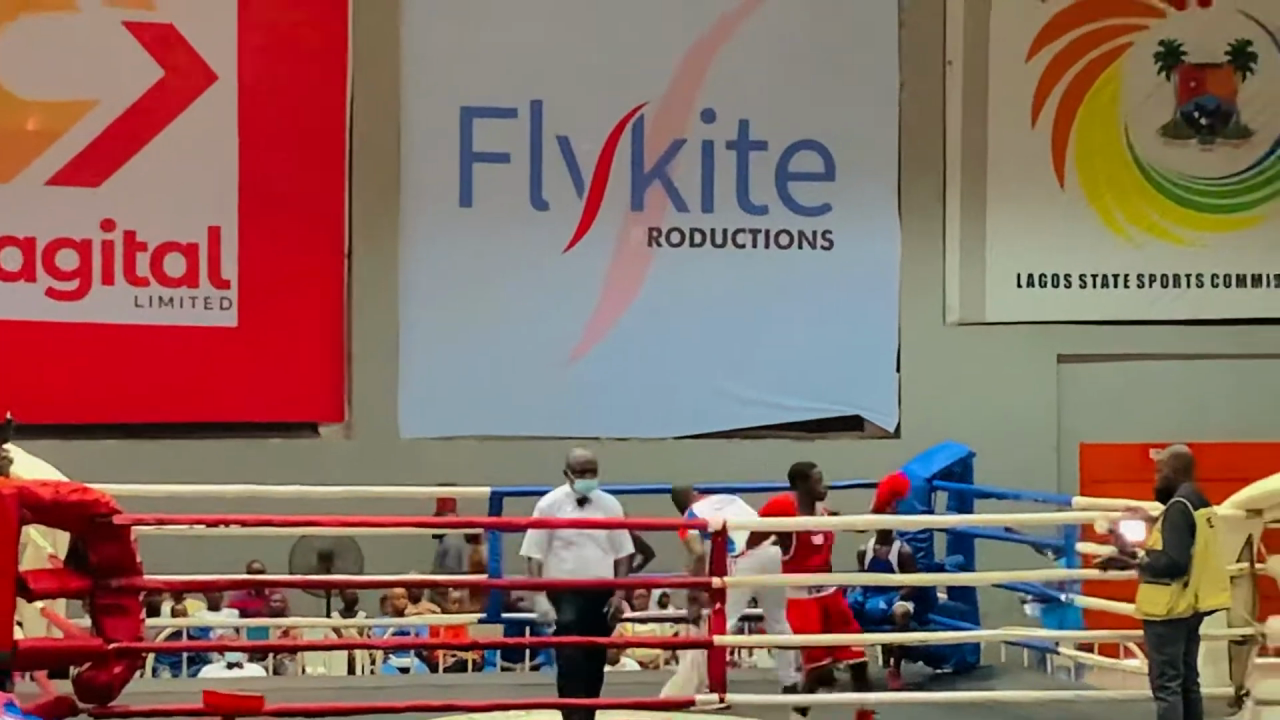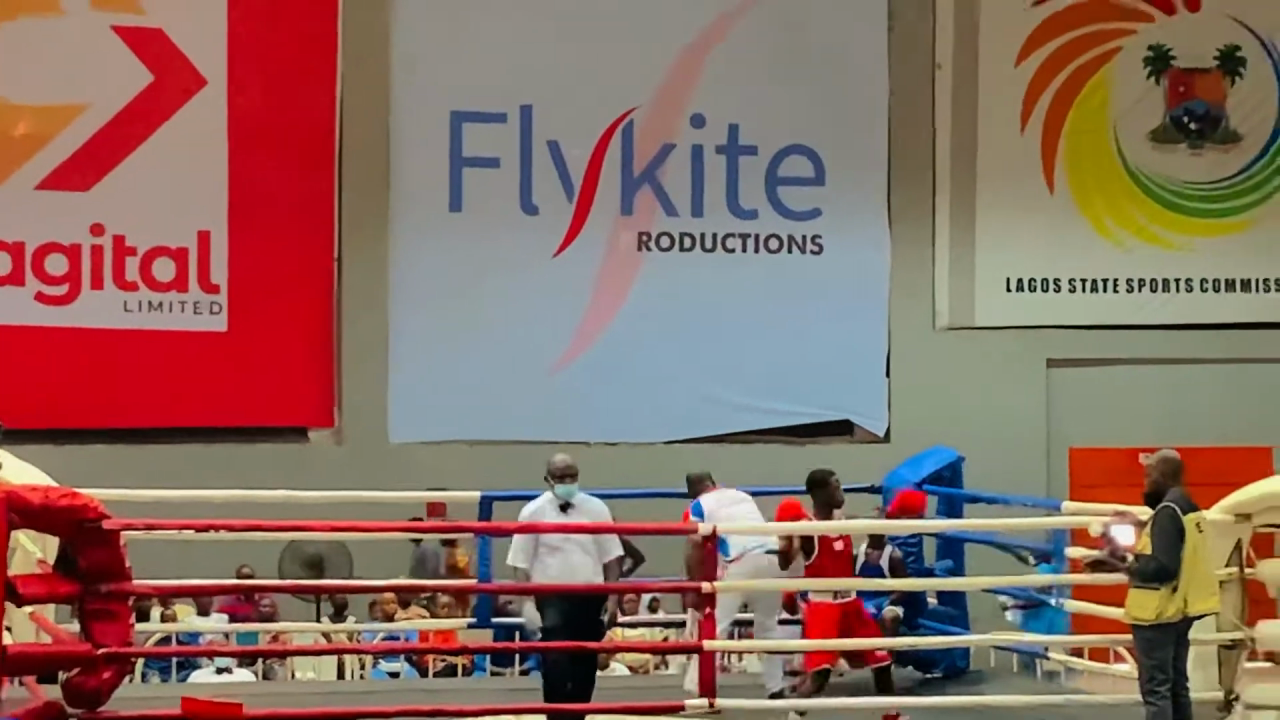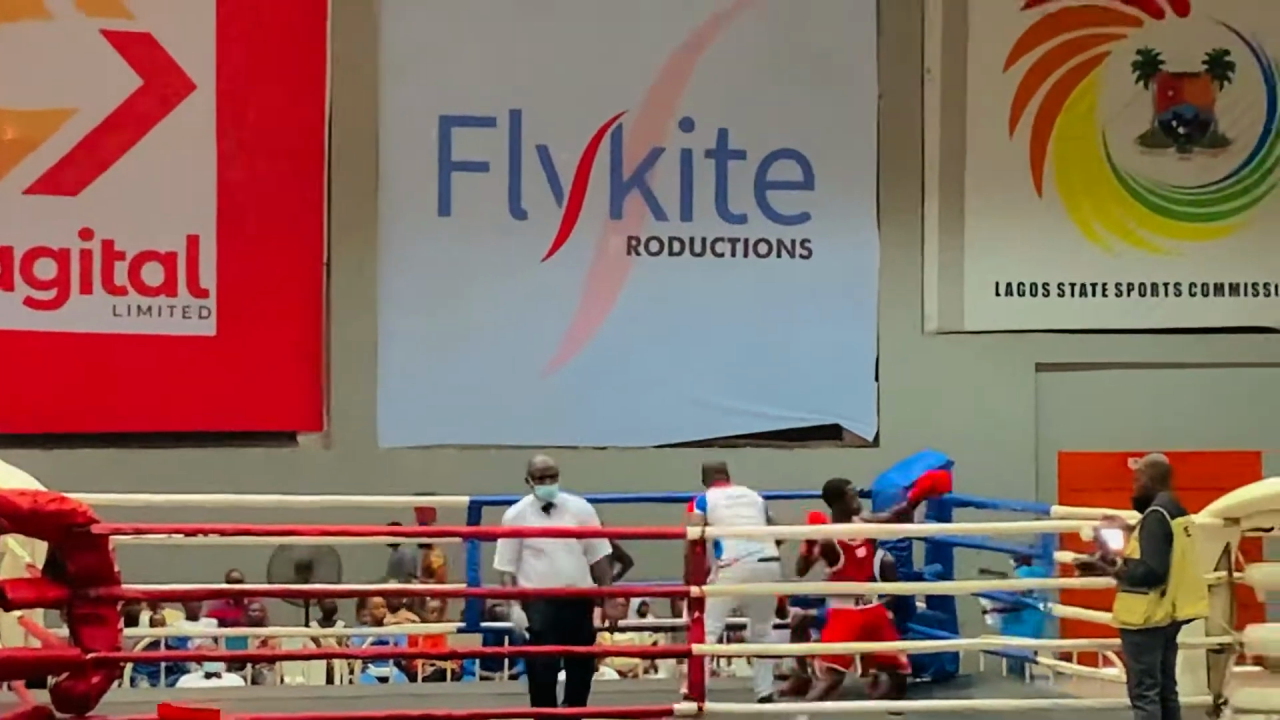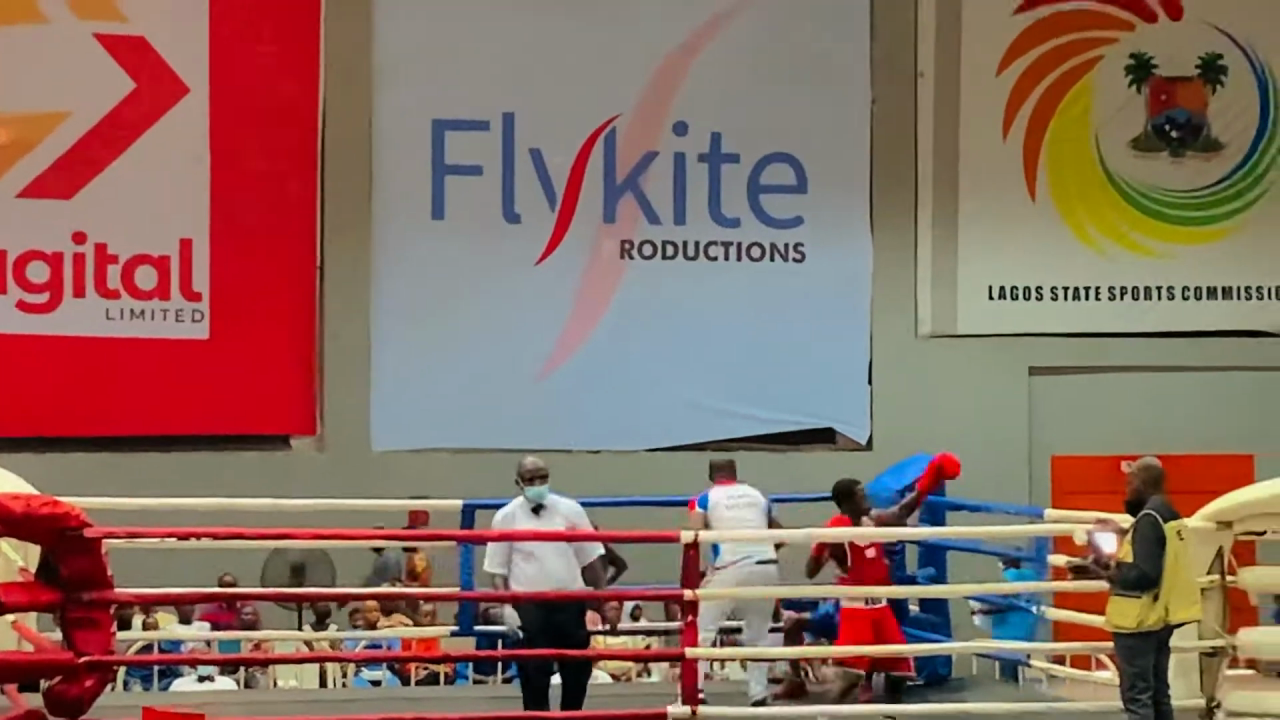
dt=0.1s
person 1, frame 1
left shoulder: (1179, 506)
right shoulder: (1200, 503)
left elbow: (1173, 563)
left wrist: (1136, 562)
right wrist: (1155, 523)
left hip: (1169, 609)
right hip: (1190, 606)
left knee: (1167, 686)
right knee: (1188, 682)
person 1, frame 2
left shoulder: (1167, 511)
right shoulder: (1188, 508)
left elbow: (1162, 567)
left wrist: (1125, 566)
right wrist: (1144, 528)
left hip: (1158, 614)
right hip: (1179, 610)
left knee: (1156, 690)
right knee: (1177, 686)
person 1, frame 3
left shoulder: (1156, 515)
right shoulder: (1177, 512)
left elbow: (1151, 571)
left wrist: (1114, 569)
right wrist: (1132, 532)
left hip: (1146, 617)
right hip: (1167, 614)
left knee: (1144, 695)
right knee: (1165, 690)
person 1, frame 4
left shoulder: (1148, 518)
right shoulder: (1169, 515)
left elbow: (1145, 576)
left wrist: (1108, 573)
right wrist: (1125, 536)
left hip: (1139, 621)
right hip: (1162, 617)
left knee: (1138, 697)
right knee: (1158, 692)
person 2, frame 1
left shoulder: (610, 505)
right shoulder: (550, 505)
left elbow: (622, 554)
right elbow: (535, 556)
left wrist: (619, 593)
right wrist: (540, 596)
left hip: (601, 595)
right hip: (566, 594)
left knee: (594, 666)
right knee: (571, 663)
person 2, frame 2
left shoulder: (596, 508)
right shoulder: (533, 512)
left elbow: (611, 557)
right elbow: (521, 564)
left wrist: (612, 597)
left hip: (591, 599)
right hip: (553, 600)
left knee: (584, 670)
right knee: (557, 670)
person 2, frame 3
left shoulder: (581, 508)
right shoulder: (516, 515)
left elbow: (599, 556)
right elbow: (507, 568)
right wrist: (514, 605)
left hip: (578, 602)
right hip: (539, 604)
left knee: (581, 672)
right knee: (542, 673)
person 2, frame 4
left shoulder: (571, 510)
right shoulder: (506, 517)
left elbow: (592, 558)
right elbow: (496, 569)
right wrist: (506, 607)
left hip: (570, 604)
right hip: (529, 607)
left knee: (578, 672)
right knee: (534, 679)
person 3, frame 1
left shoulder: (825, 513)
right shoulder: (786, 516)
left hip: (830, 594)
right hip: (803, 599)
left knee: (858, 659)
right knee: (818, 668)
person 3, frame 2
left shoulder: (840, 517)
right elbow: (785, 563)
right wrist: (786, 541)
left hip: (849, 602)
right hip: (823, 606)
left knee: (882, 662)
right knee: (819, 675)
person 3, frame 3
left shoulder: (862, 523)
right shoulder: (827, 539)
left elbow: (895, 517)
right elbow: (801, 572)
left wrist: (917, 497)
right wrist: (808, 549)
left hip: (873, 609)
right hip: (844, 612)
left knee: (900, 669)
right knee: (833, 677)
person 3, frame 4
left shoulder: (871, 521)
left elbow: (903, 511)
right elbow: (811, 572)
left wrist: (927, 485)
right wrist: (820, 552)
left hip: (882, 609)
right hip: (856, 611)
left knee: (900, 672)
right knee: (854, 676)
person 4, frame 1
left shoulder: (691, 517)
right shoulder: (730, 498)
left elbow: (697, 555)
left wrist: (693, 598)
left hip: (745, 561)
right hip: (772, 552)
right knee: (777, 622)
right ankle: (791, 682)
person 4, frame 2
left shoulder: (697, 506)
right shoulder: (741, 495)
left elbow: (694, 545)
left hip: (738, 565)
right hip: (770, 558)
left knee: (713, 629)
right knee: (767, 627)
left ankle: (694, 690)
right ankle: (776, 689)
person 4, frame 3
left shoulder: (702, 500)
right shoulder: (753, 495)
left hip: (733, 568)
right hip: (770, 565)
left knee: (705, 630)
right knee: (761, 633)
right ankle: (765, 693)
person 4, frame 4
left shoulder: (705, 498)
right shoulder: (758, 495)
left hip: (729, 570)
right hip: (767, 567)
left knee: (703, 630)
right knee: (758, 635)
right ankle: (759, 696)
